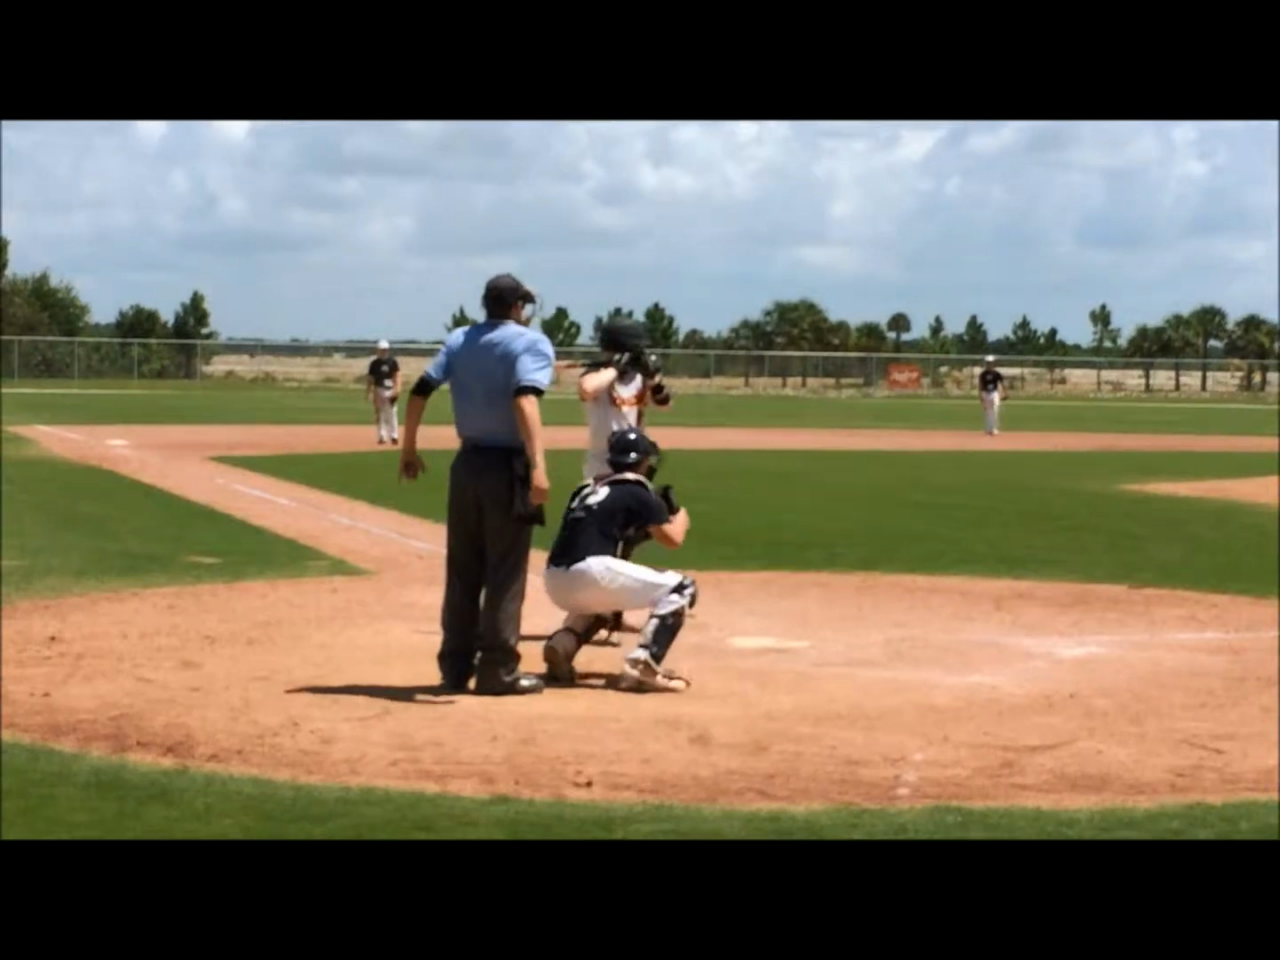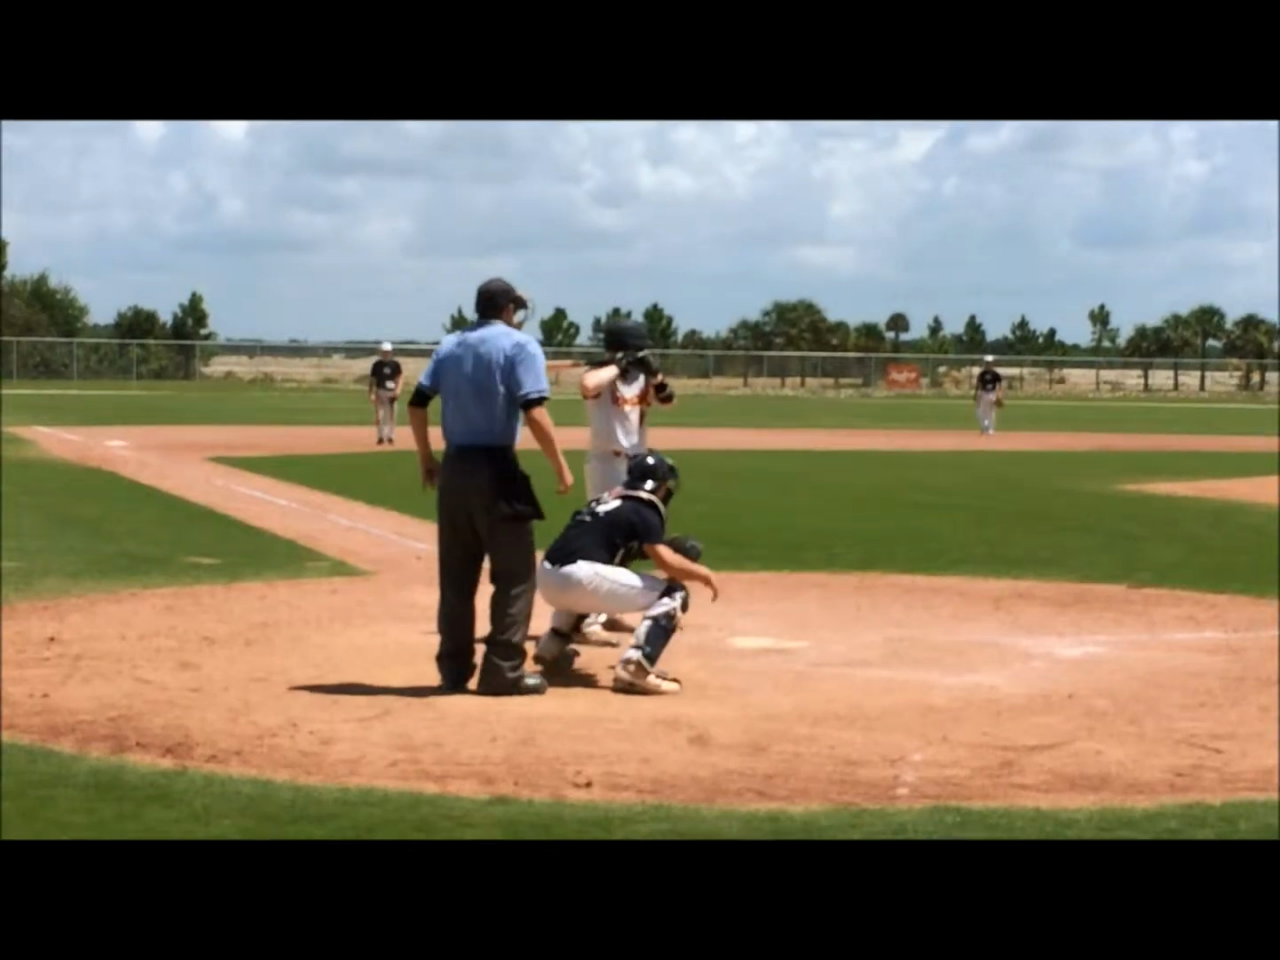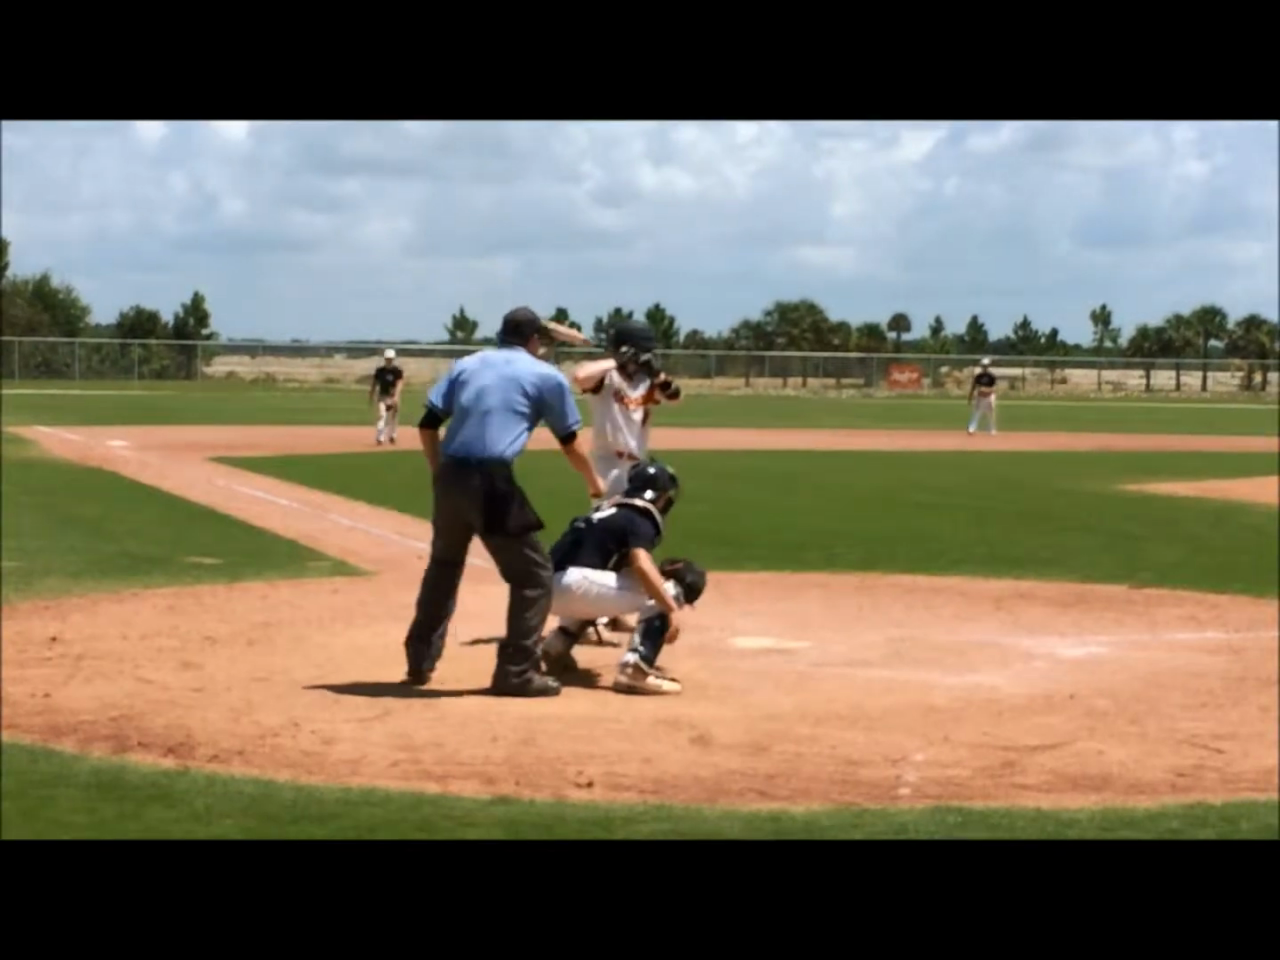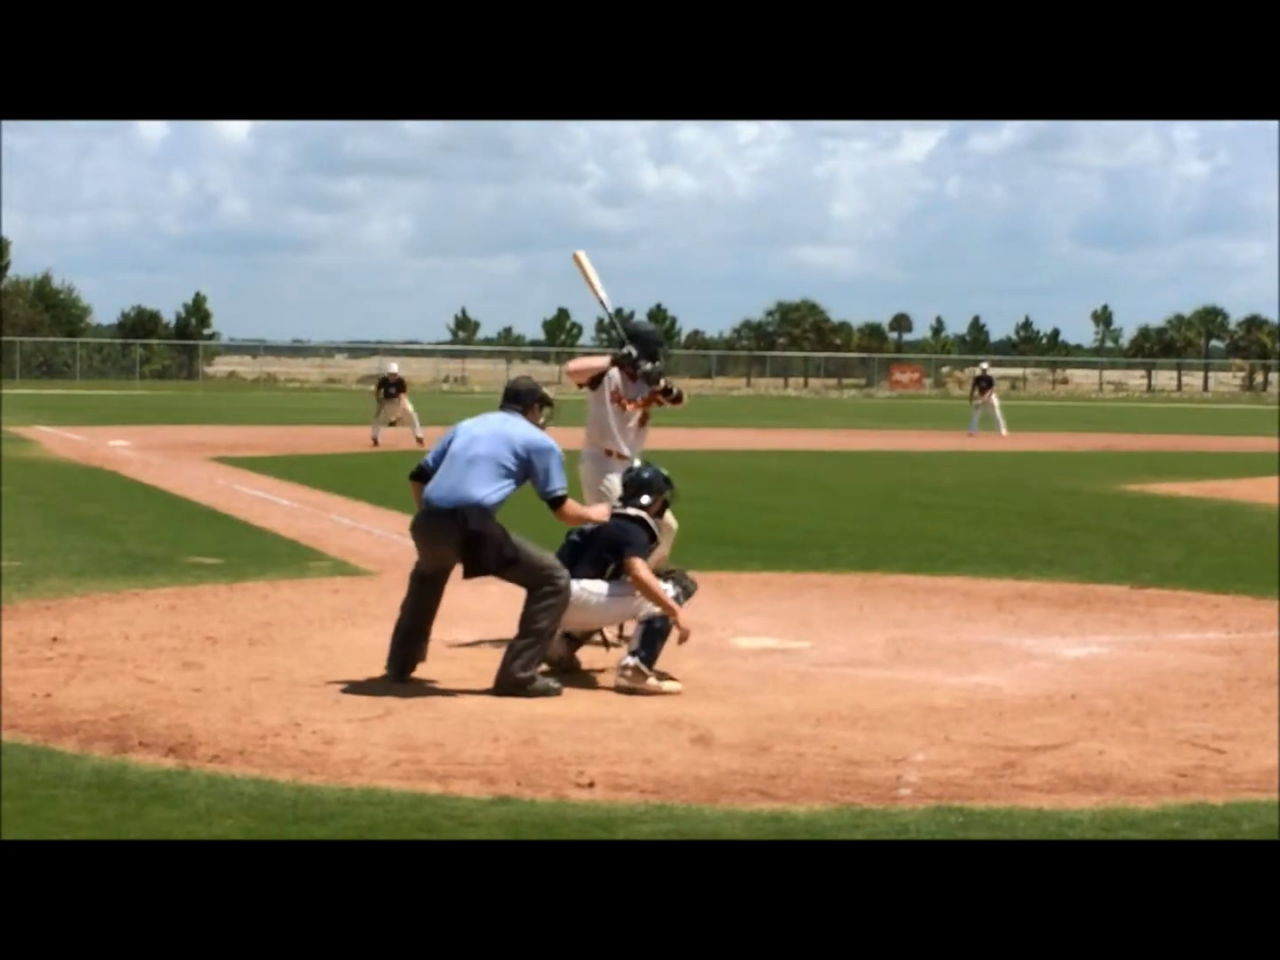
dt=0.4s
person 1, frame 1
left shoulder: (458, 340)
right shoulder: (532, 342)
left elbow: (420, 391)
right elbow: (526, 400)
left wrist: (409, 448)
right wrist: (538, 466)
left hip: (467, 464)
right hip: (507, 467)
left knee: (462, 572)
right knee: (505, 574)
left ankle: (456, 666)
right ankle: (498, 671)
person 1, frame 2
left shoulder: (449, 345)
right shoulder: (519, 344)
left elbow: (418, 403)
right elbow: (534, 412)
left wrist: (426, 458)
right wrist: (561, 467)
left hip: (453, 467)
right hip: (493, 467)
left knee: (456, 574)
right knee: (514, 572)
left ankle: (454, 669)
right ankle: (503, 670)
person 1, frame 3
left shoulder: (466, 364)
right shoulder: (546, 375)
left elbow: (428, 424)
right elbow: (570, 442)
right wrist: (594, 481)
left hip: (450, 478)
right hip: (492, 483)
left knee: (443, 567)
right knee: (532, 575)
left ankle: (420, 661)
right ankle: (516, 673)
person 1, frame 4
left shoulder: (466, 425)
right shoulder: (538, 440)
left elbow: (419, 477)
right elbow: (561, 509)
right wrist: (593, 514)
left hip: (427, 525)
right hip: (471, 527)
left knee: (427, 575)
right knee: (552, 580)
left ankle: (400, 662)
right ankle: (519, 675)
person 2, frame 1
left shoulder: (638, 375)
right shoulder: (597, 373)
left elbow: (663, 401)
right elbow: (586, 389)
left wrist: (653, 376)
right wrist: (616, 367)
right hip: (604, 464)
left knee: (625, 538)
left ankle: (612, 610)
person 2, frame 2
left shoulder: (639, 376)
right shoulder: (600, 372)
left elbow: (666, 399)
right elbow: (587, 386)
left wrist: (654, 373)
right wrist: (618, 365)
right hip: (606, 466)
left ankle: (606, 612)
right ankle: (589, 621)
person 2, frame 3
left shoulder: (644, 378)
right shoulder: (605, 375)
left elbow: (674, 395)
right elbow: (579, 376)
left wrist: (657, 374)
right wrist: (616, 361)
left hip: (637, 467)
right hip: (610, 466)
left ankle: (609, 612)
person 2, frame 4
left shoulder: (648, 381)
right shoulder: (605, 374)
left elbow: (679, 399)
right elbow: (571, 370)
left wrist: (658, 381)
right wrist: (614, 359)
left hip: (631, 464)
right hip: (601, 463)
left knee: (666, 526)
person 3, frame 1
left shoulder: (587, 490)
right shoulder: (636, 492)
right elbow: (672, 539)
right wrist: (681, 516)
left hip: (556, 582)
right hip: (589, 575)
left knee: (601, 599)
right knee: (682, 588)
left ankle: (564, 643)
right ankle: (642, 665)
person 3, frame 2
left shoulder: (606, 500)
right shoulder: (644, 512)
right elbow: (665, 561)
right wrist: (703, 573)
left hip: (549, 577)
right hip: (578, 577)
right knee: (672, 595)
left ankle: (552, 647)
right ankle: (636, 667)
person 3, frame 3
left shoulder: (610, 511)
right shoulder: (639, 521)
right elbow: (641, 566)
left wrist: (660, 573)
right wrist: (672, 609)
left hip: (550, 586)
right hip: (571, 585)
right knee: (667, 592)
left ankle: (557, 647)
right ankle: (635, 669)
person 3, frame 4
left shoulder: (612, 520)
right shoulder: (634, 528)
right elbow: (638, 574)
right wrist: (675, 611)
right hip: (572, 597)
right knee: (667, 593)
left ankle: (561, 649)
right ankle: (635, 671)
